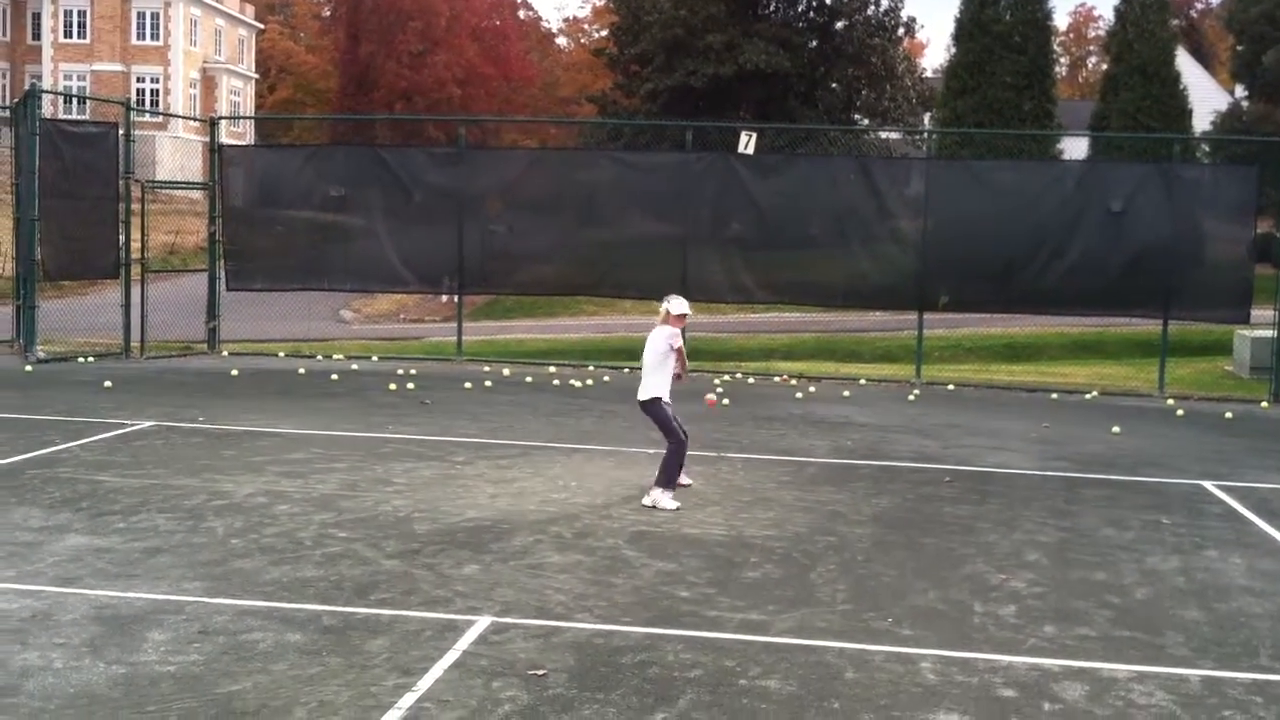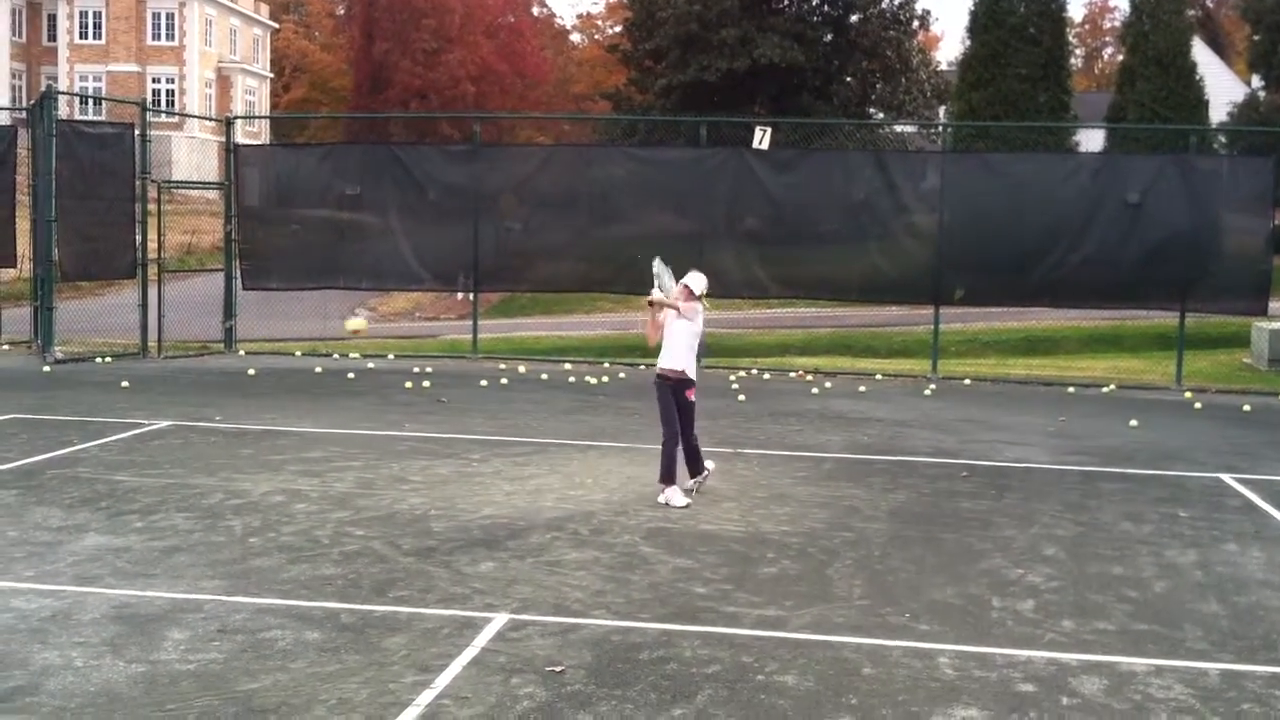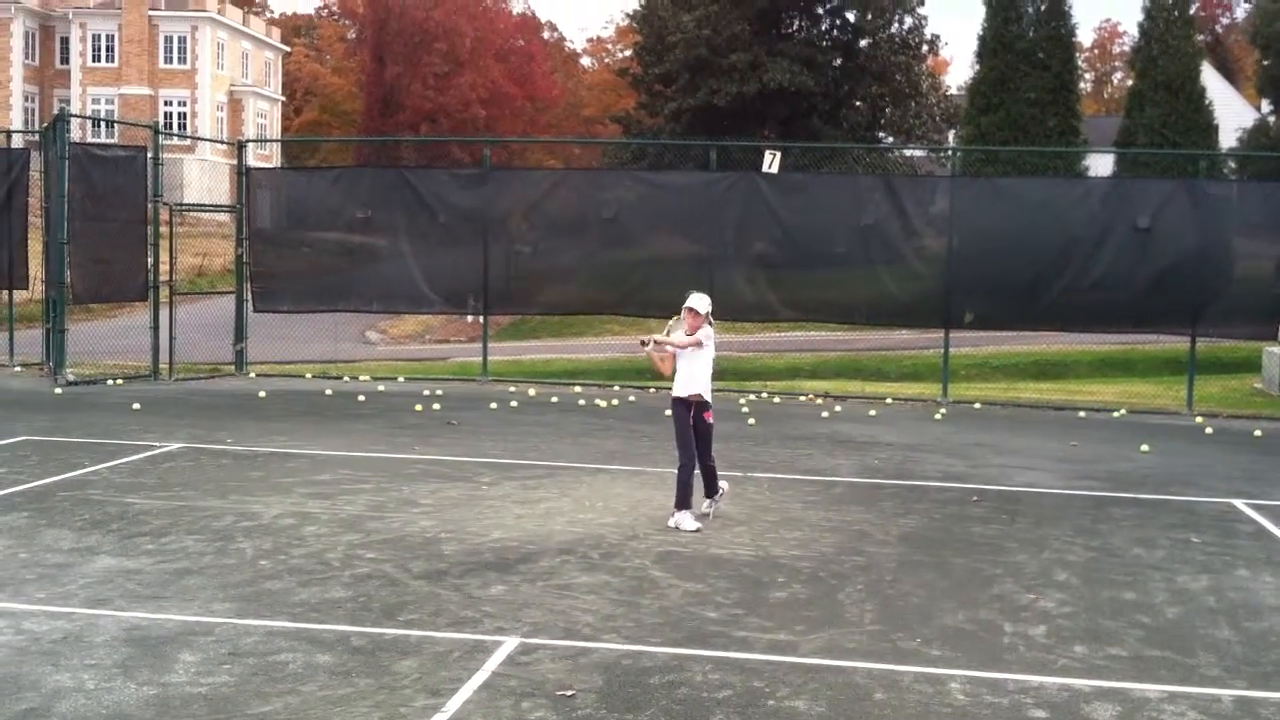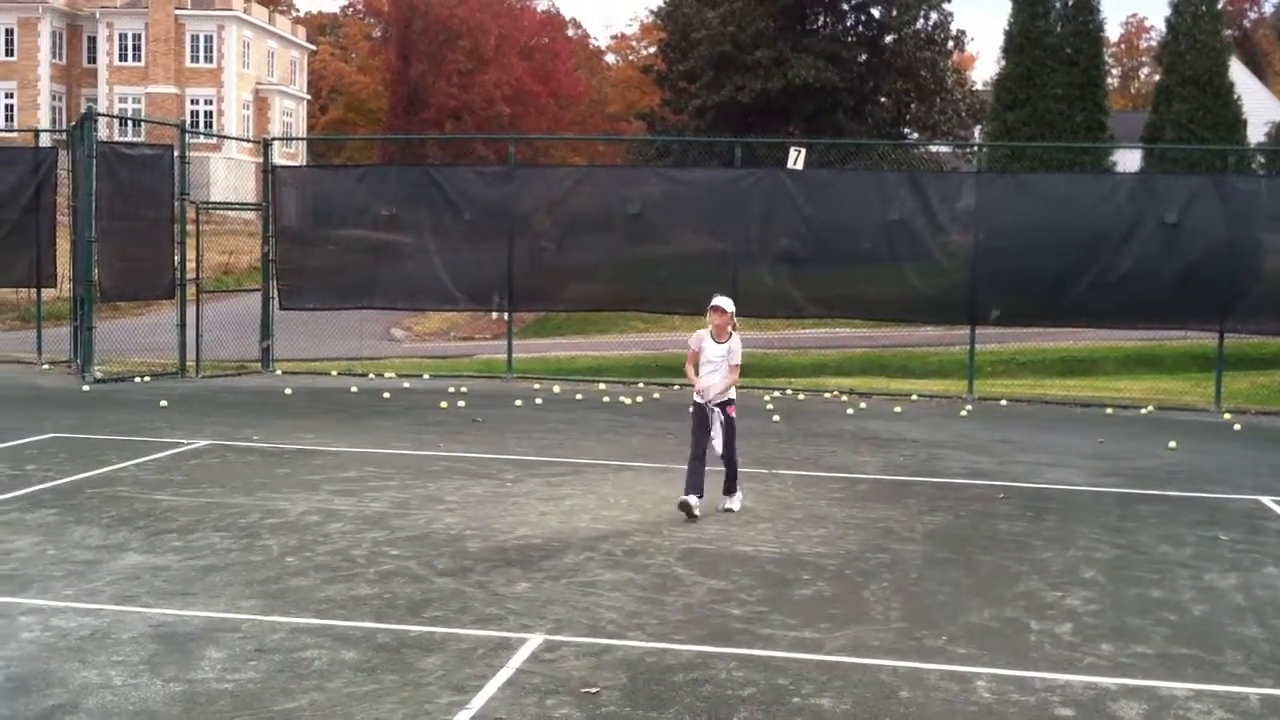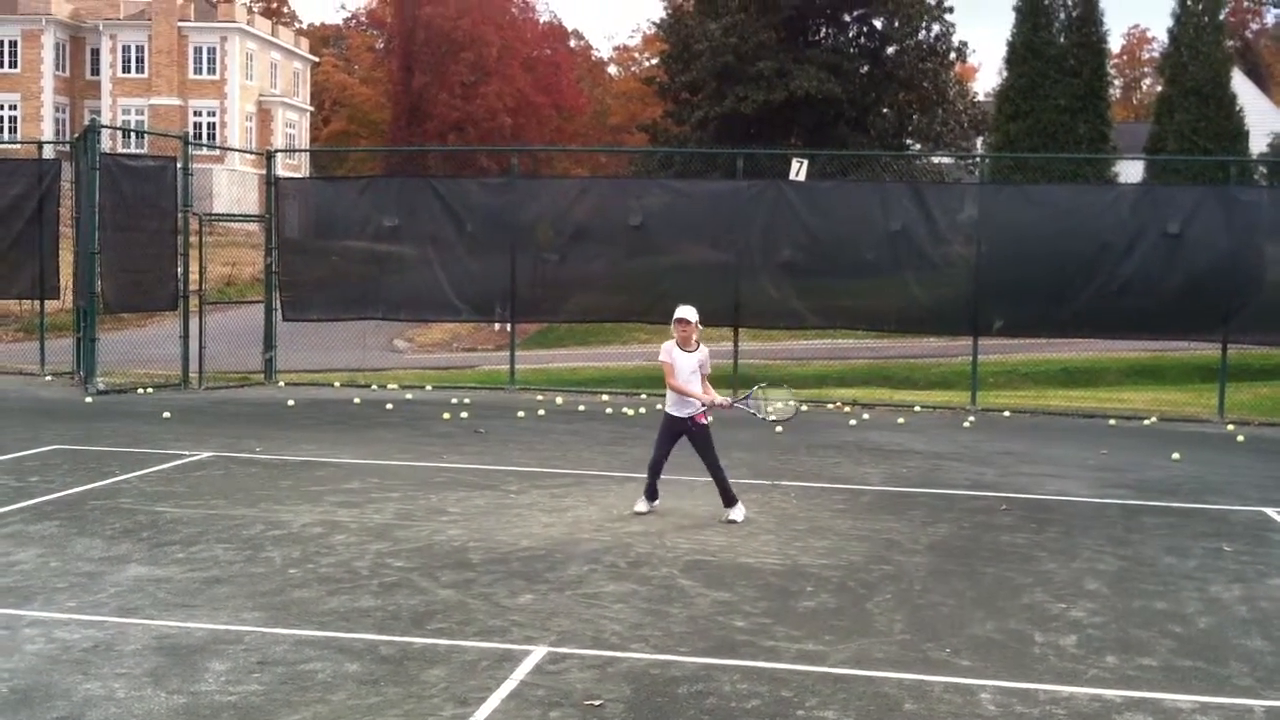
dt=0.4s
person 1, frame 1
left shoulder: (669, 332)
right shoulder: (670, 334)
right elbow: (682, 363)
left wrist: (675, 371)
right wrist: (681, 371)
left hip: (661, 396)
right hip: (652, 397)
left knee: (680, 437)
right knee: (678, 441)
left ankle: (672, 475)
right ankle: (657, 492)
person 1, frame 2
left shoulder: (695, 309)
right shoulder: (667, 313)
left elbow: (661, 300)
right elbow: (652, 341)
left wrist: (655, 299)
right wrist: (652, 314)
left hip: (685, 380)
right hip: (664, 377)
left knee: (687, 434)
right knee: (671, 434)
left ankle: (699, 471)
right ankle: (669, 488)
person 1, frame 3
left shoulder: (706, 332)
right shoulder: (675, 338)
left elbow: (684, 343)
right elbow: (667, 372)
left wrist: (659, 339)
right wrist: (652, 352)
left hip: (702, 402)
right hip: (680, 401)
left knee: (705, 457)
right knee: (687, 458)
left ankle: (714, 492)
right ankle: (681, 512)
person 1, frame 4
left shoulder: (734, 341)
right shoulder: (700, 336)
left elbow: (734, 376)
right elbow: (689, 366)
left wrist: (717, 391)
right wrist: (697, 384)
left hip: (725, 402)
right hip: (702, 402)
left knee: (729, 454)
right knee: (697, 451)
left ankle: (731, 494)
right ankle: (691, 498)
person 1, frame 5
left shoulder: (702, 352)
right shoulder: (669, 348)
right elbow: (671, 383)
left wrist: (715, 397)
right wrist: (698, 396)
left hip: (696, 414)
right hip: (672, 414)
left knee: (712, 462)
right knee: (656, 461)
left ankle: (733, 505)
right ankle: (649, 498)
